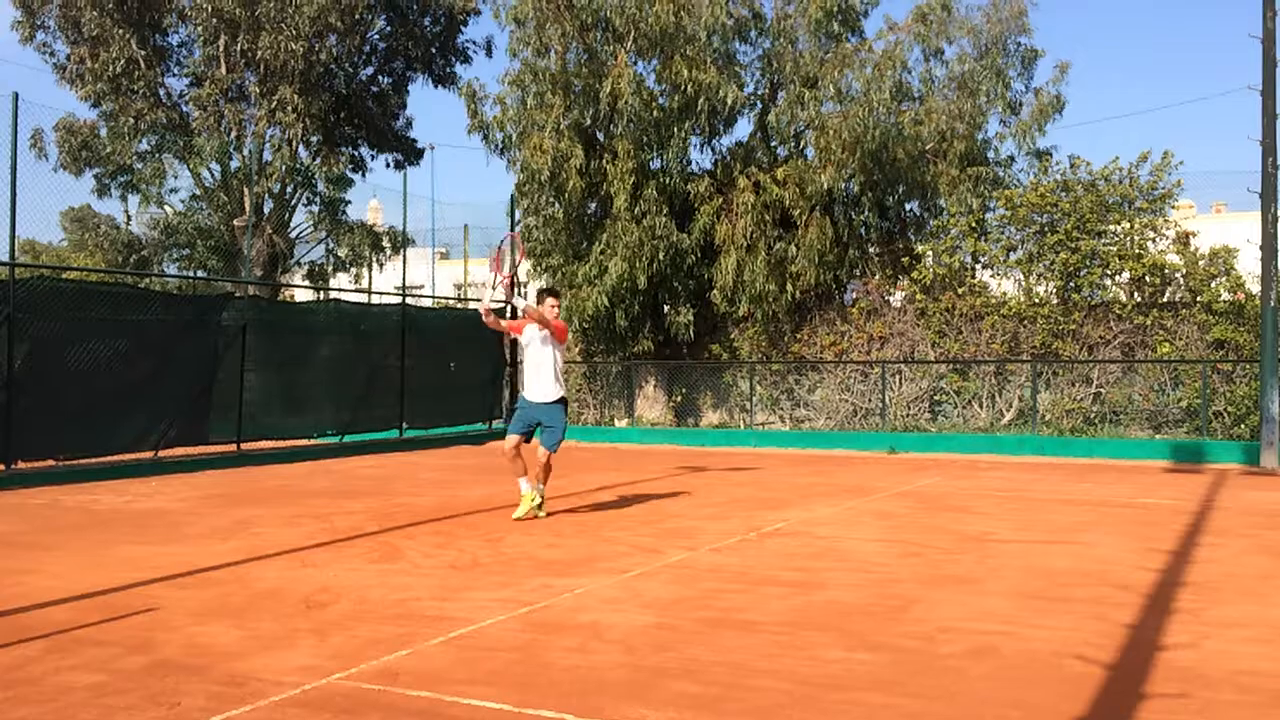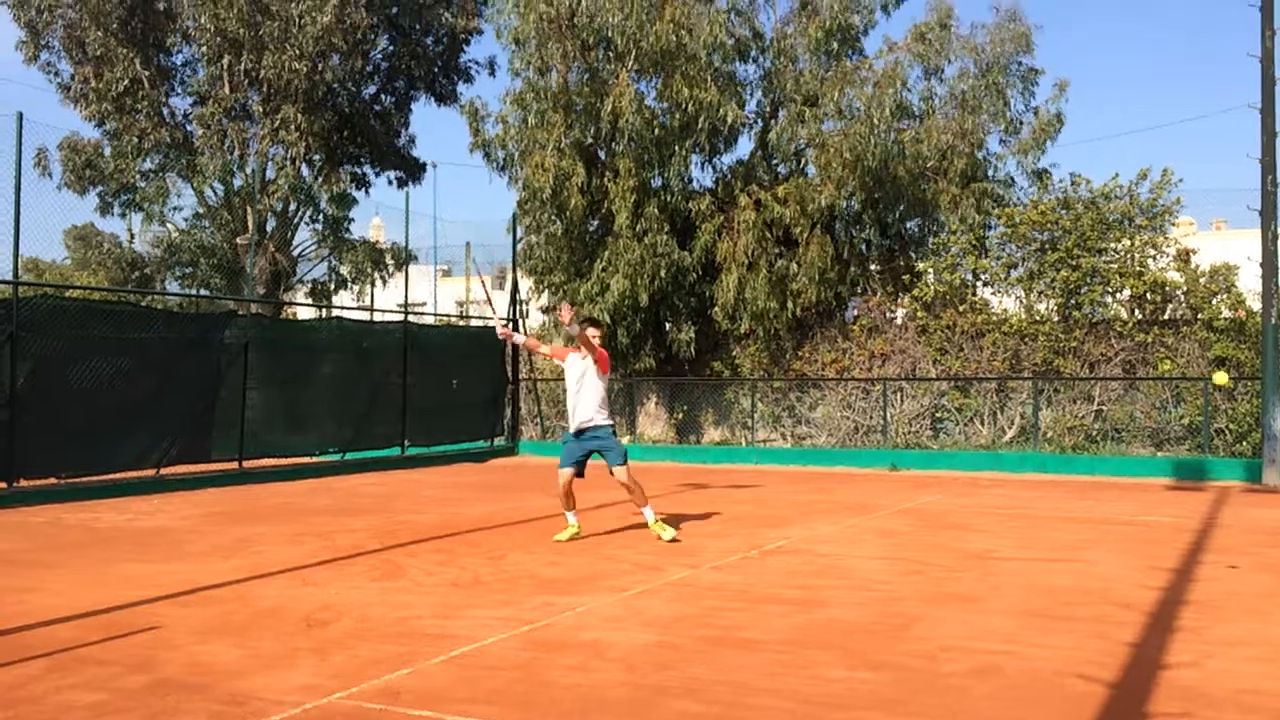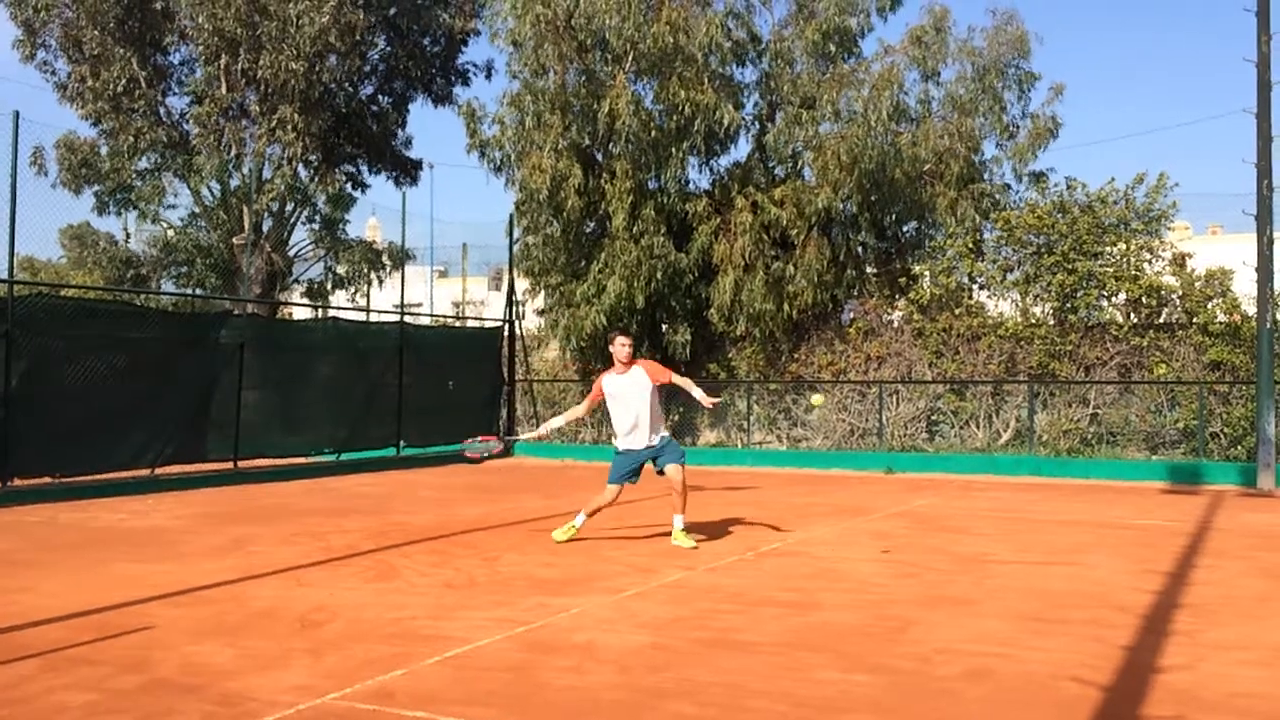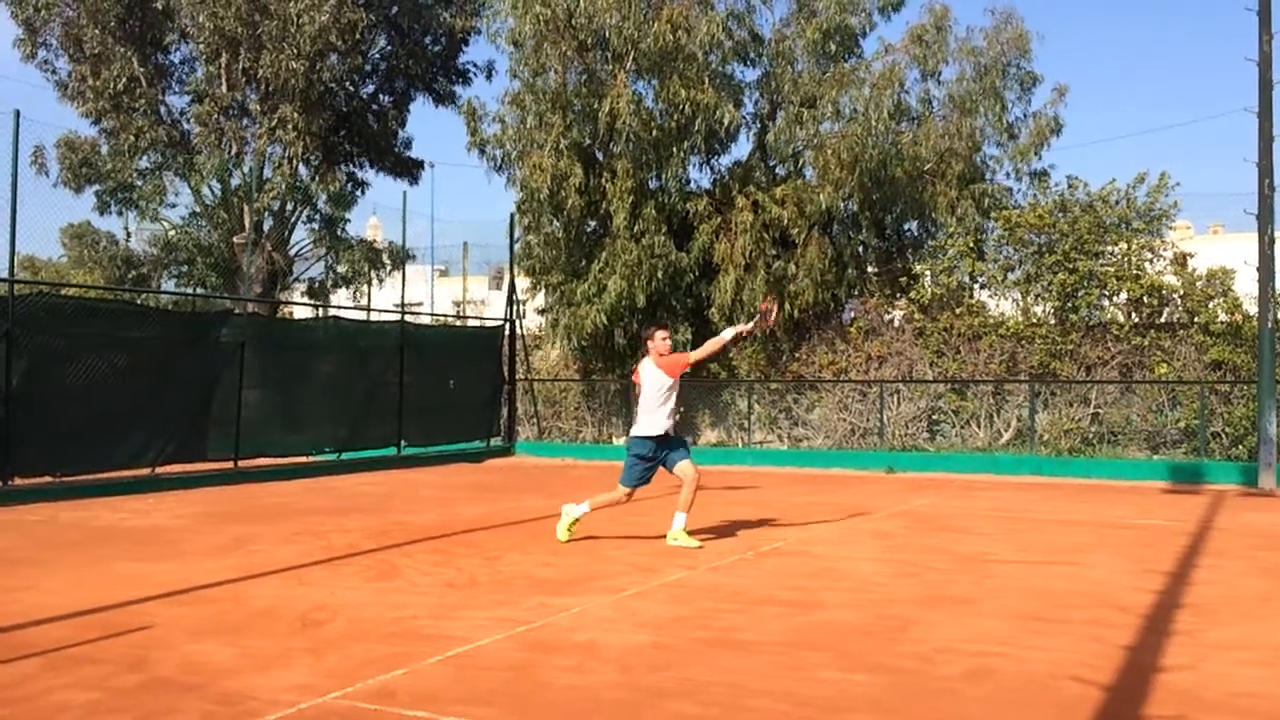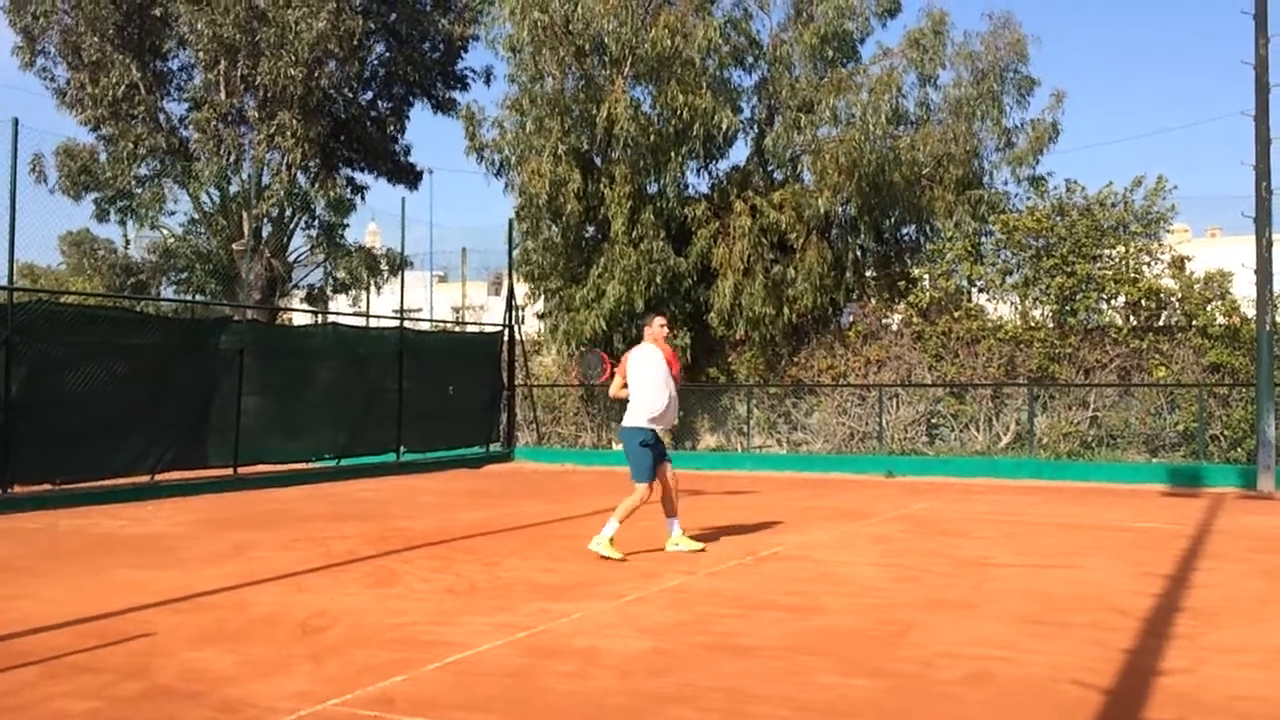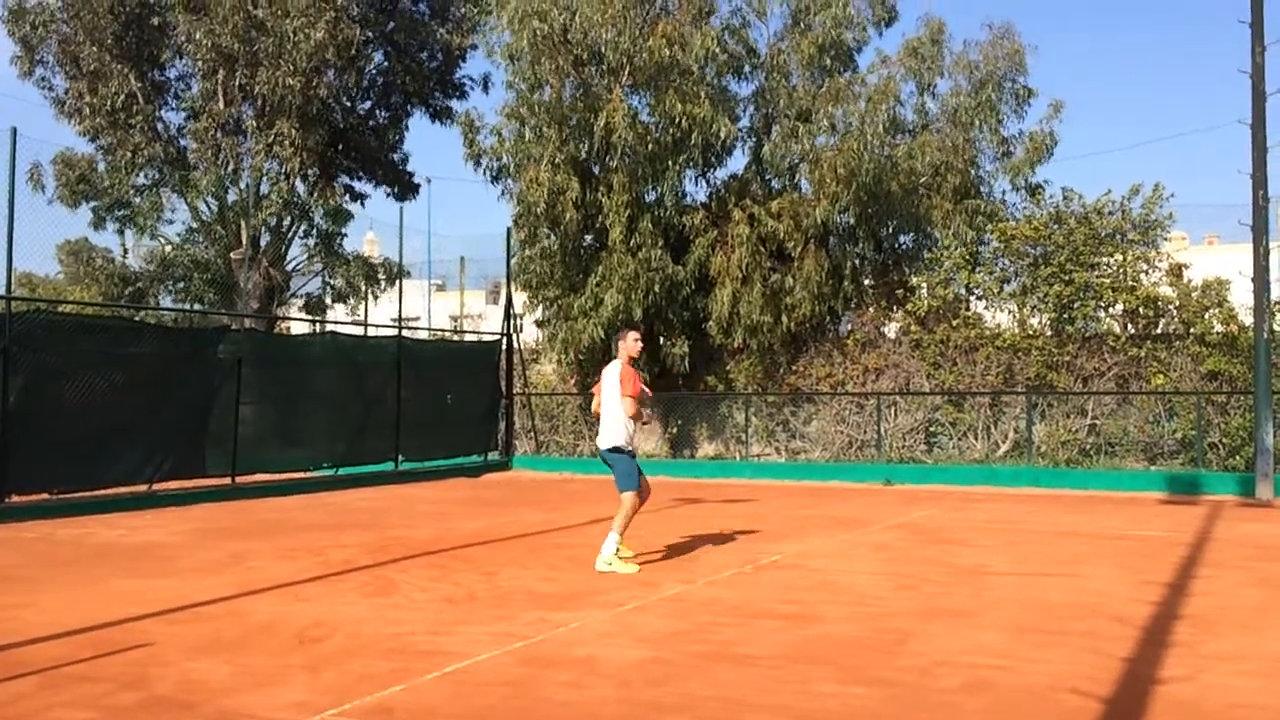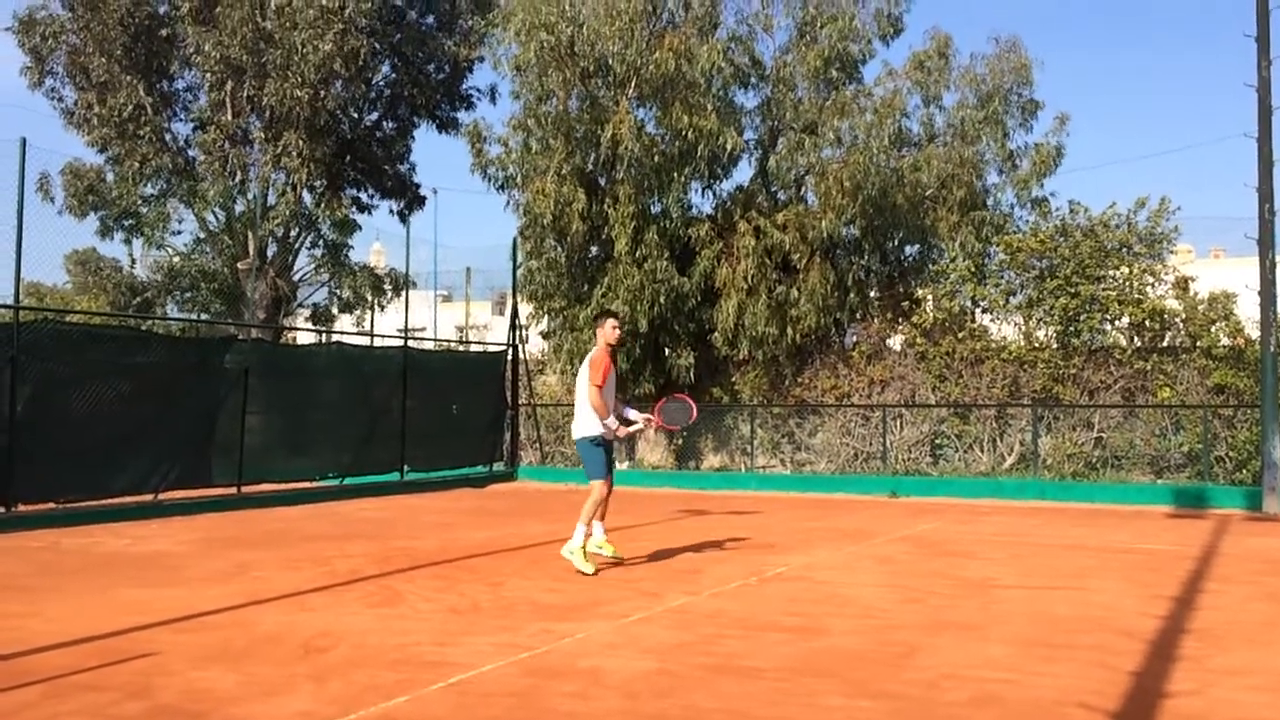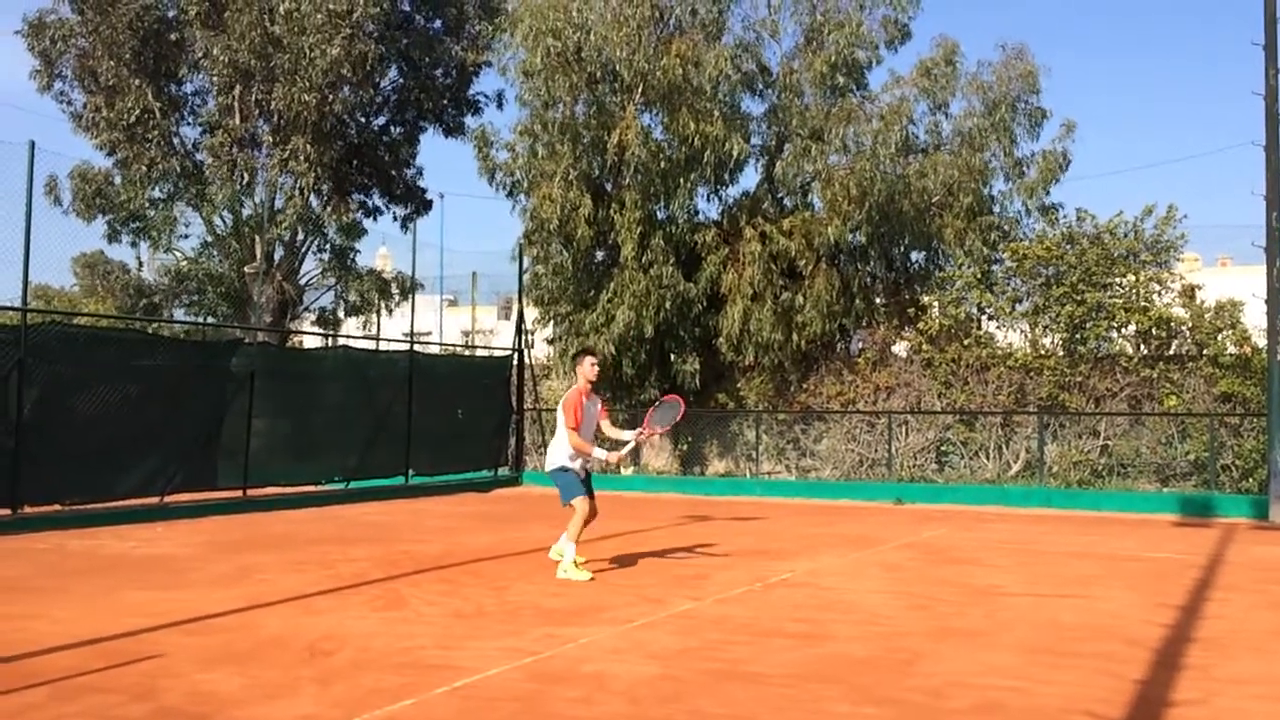
dt=0.3s
person 1, frame 1
left shoulder: (560, 328)
right shoulder: (525, 325)
left elbow: (542, 321)
right elbow: (497, 324)
left wrist: (514, 296)
right wrist: (488, 313)
left hip: (553, 403)
right hip: (528, 400)
left knee: (542, 458)
right knee: (510, 446)
left ankle: (538, 497)
right ankle: (528, 495)
person 1, frame 2
left shoulder: (600, 356)
right shoulder: (569, 355)
left elbow: (589, 348)
right elbow: (540, 347)
left wrist: (571, 325)
right wrist: (512, 336)
left hip: (601, 429)
right hip: (575, 432)
left knee: (624, 478)
right knee: (564, 481)
left ankle: (654, 521)
right ankle: (573, 525)
person 1, frame 3
left shoulder: (646, 367)
right shoulder: (604, 381)
left elbow: (679, 379)
right elbow: (584, 408)
left wrist: (701, 395)
right wrist: (553, 423)
left hip: (659, 439)
right hip: (628, 446)
left knee: (678, 479)
right knee: (609, 496)
left ankle: (678, 531)
right ankle: (575, 524)
person 1, frame 4
left shoulder: (647, 364)
right shoulder: (664, 364)
left elbow: (638, 385)
right elbow: (702, 352)
right wrist: (733, 331)
left hip: (665, 438)
right hip: (644, 441)
left knee: (691, 477)
right knee: (623, 495)
left ankle: (677, 532)
right ankle: (573, 512)
person 1, frame 5
left shoulder: (630, 355)
right shoulder: (664, 353)
left elbow: (614, 391)
right elbow: (673, 380)
left hip: (648, 432)
right hip: (638, 431)
left knee: (668, 480)
right knee: (643, 492)
left ankle: (676, 537)
right ankle: (602, 539)
person 1, frame 6
left shoulder: (608, 370)
right shoulder: (627, 371)
left elbow: (596, 408)
right elbow: (631, 411)
right wrist: (642, 413)
left hip: (616, 444)
right hip: (617, 445)
left knee: (644, 490)
right knee: (630, 501)
left ankle: (613, 545)
right ankle: (606, 557)
person 1, frame 7
left shoulder: (603, 359)
right shoulder: (599, 357)
right elbow: (593, 398)
left wrist: (637, 416)
right wrist: (615, 425)
left hip: (600, 434)
right hip: (590, 434)
left knee: (606, 489)
right knee: (599, 491)
left ankle: (598, 540)
right ankle: (575, 546)
person 1, frame 8
left shoulder: (596, 399)
right shoulder: (572, 398)
left elbow: (608, 429)
right elbow: (573, 440)
left wrist: (632, 434)
right wrist: (605, 455)
left hip: (579, 465)
right hip: (561, 464)
left knee: (591, 509)
right knee: (582, 506)
left ankle: (560, 548)
right ankle: (569, 562)
